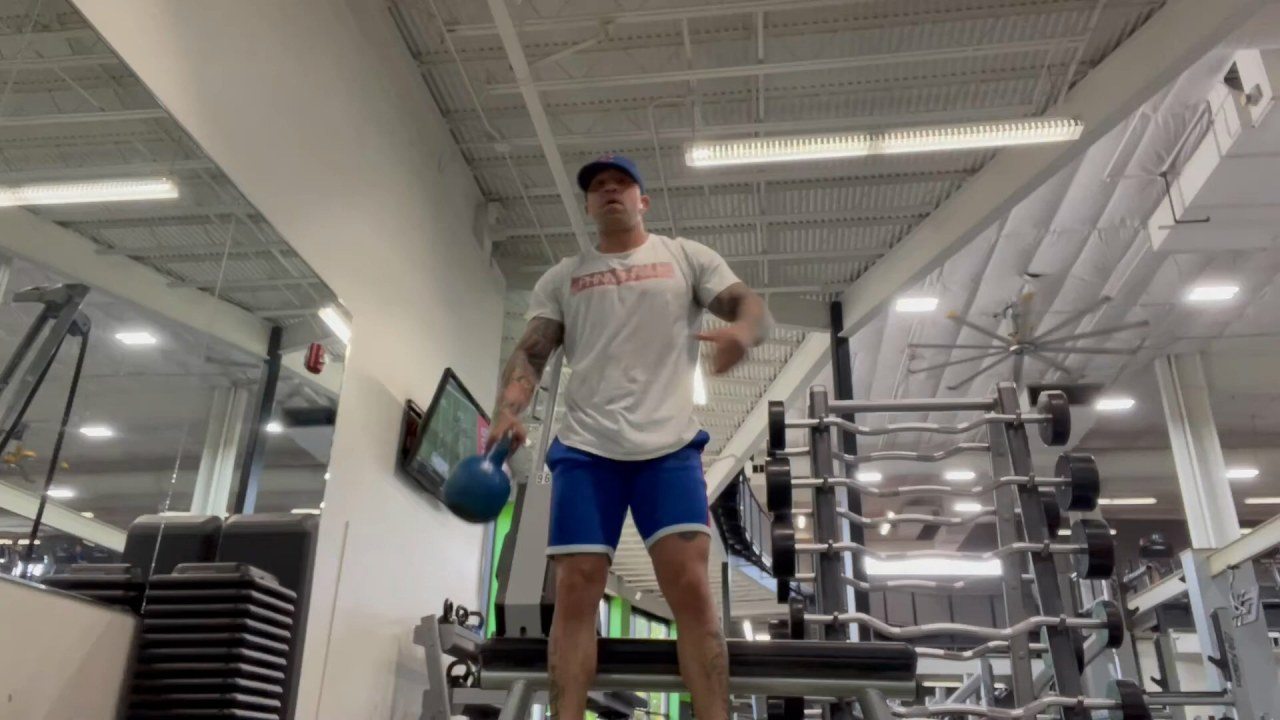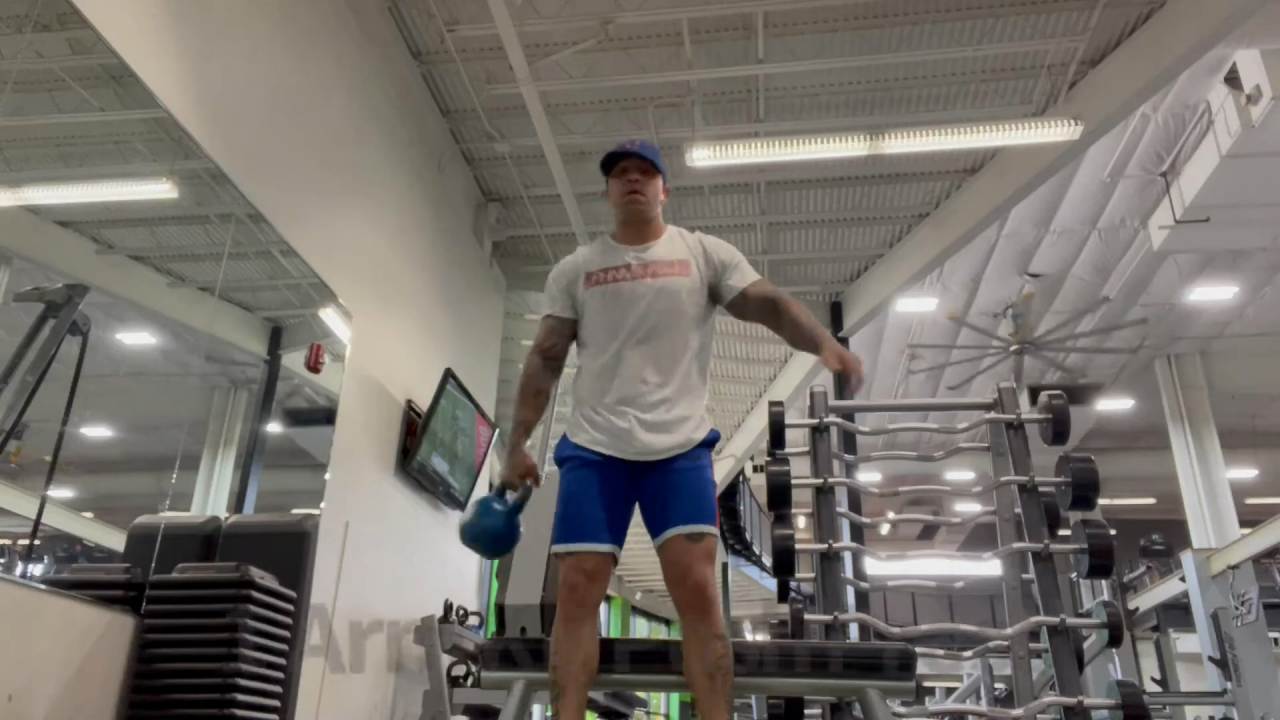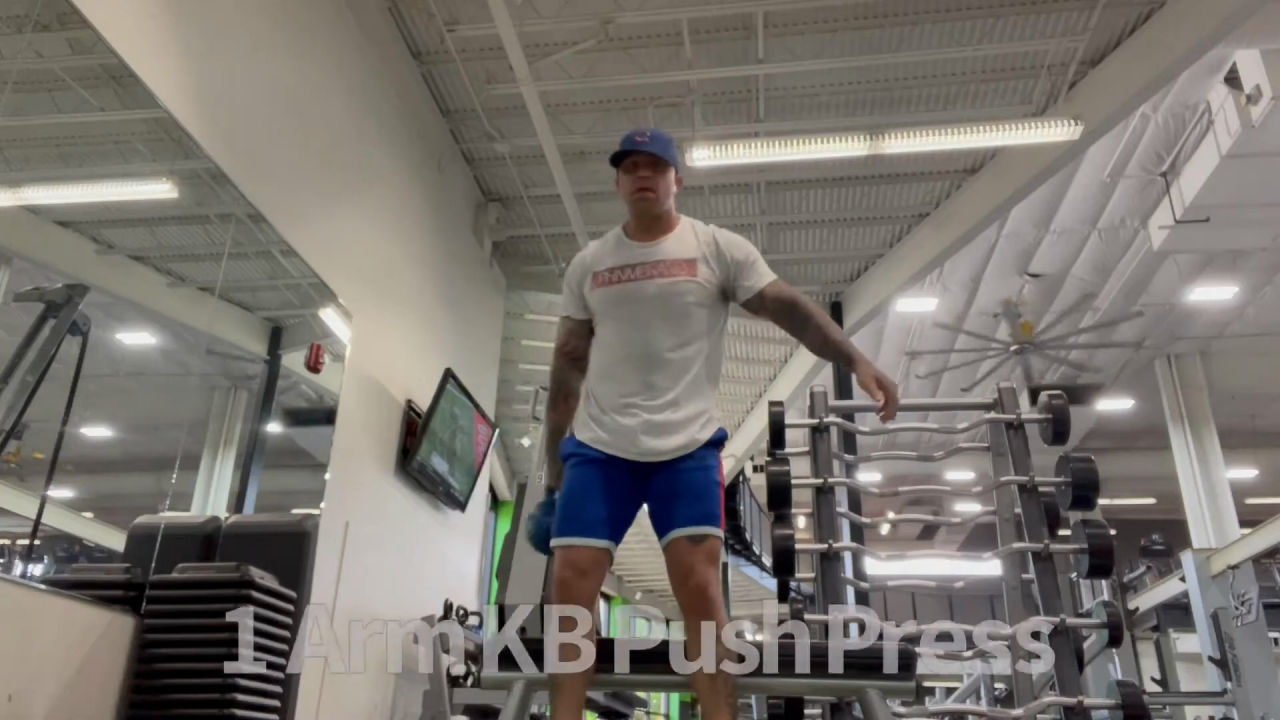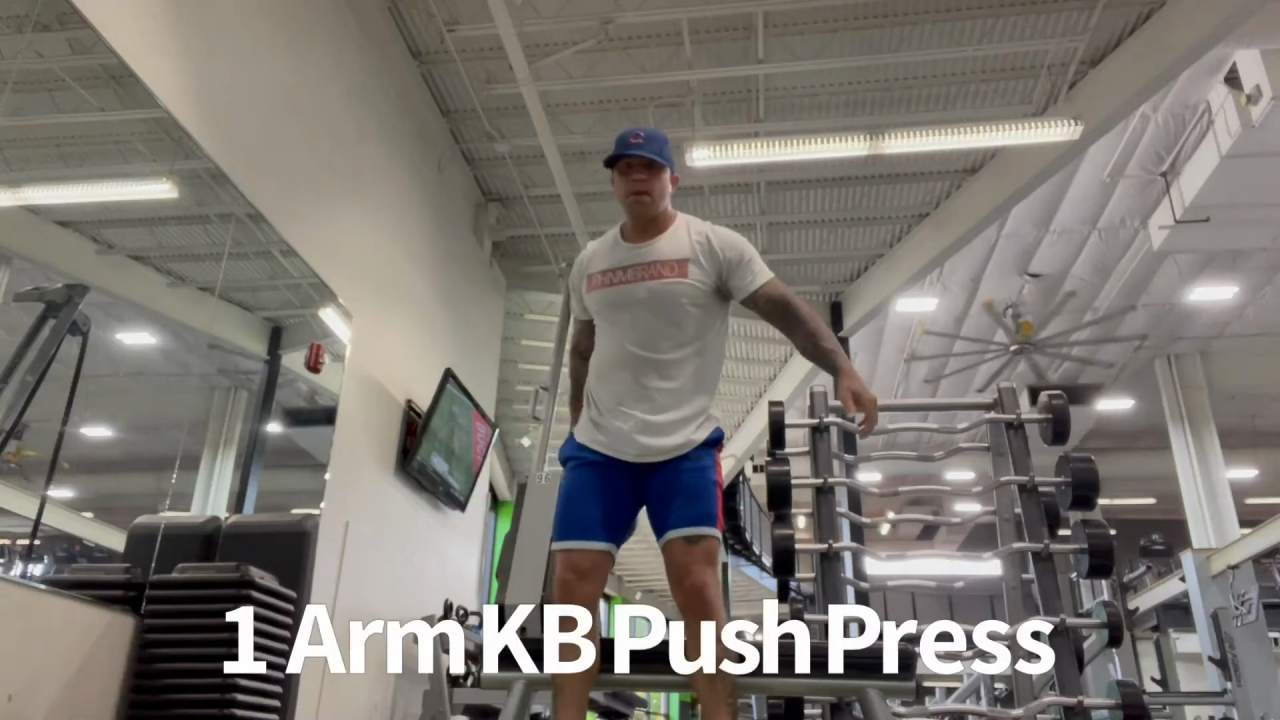
dt=0.2s
person 1, frame 1
left shoulder: (687, 257)
right shoulder: (562, 277)
left elbow: (745, 302)
right elbow: (531, 352)
left wrist: (742, 327)
right wrist: (507, 411)
left hip: (669, 446)
right hip: (585, 450)
left knee: (691, 587)
right knee: (575, 592)
person 1, frame 2
left shoulder: (706, 253)
right shoulder: (575, 268)
left elbow: (771, 304)
right elbow: (544, 357)
left wrist: (823, 341)
right wrist: (515, 446)
left hip: (680, 447)
right hip: (593, 448)
left knee: (697, 588)
right knee: (578, 590)
person 1, frame 3
left shoulder: (719, 248)
right shoulder: (588, 263)
left elbow: (791, 309)
right elbow: (569, 361)
left wrist: (858, 360)
right wrist: (552, 453)
left hip: (686, 447)
right hip: (597, 448)
left knee: (699, 589)
right knee: (571, 587)
person 1, frame 4
left shoulder: (716, 246)
right shoulder: (589, 263)
left elbow: (786, 310)
left wrist: (844, 371)
right wrist: (579, 428)
left hip: (685, 447)
right hip: (597, 449)
left knee: (697, 590)
right knee: (572, 589)
